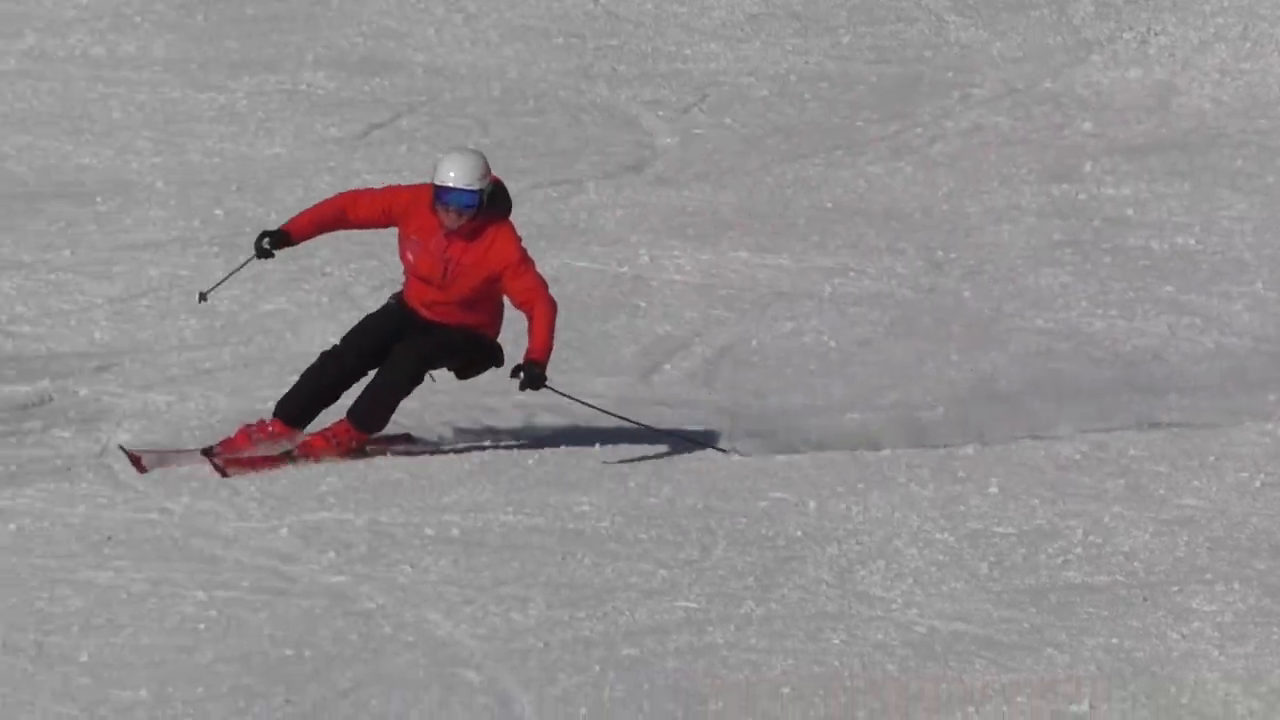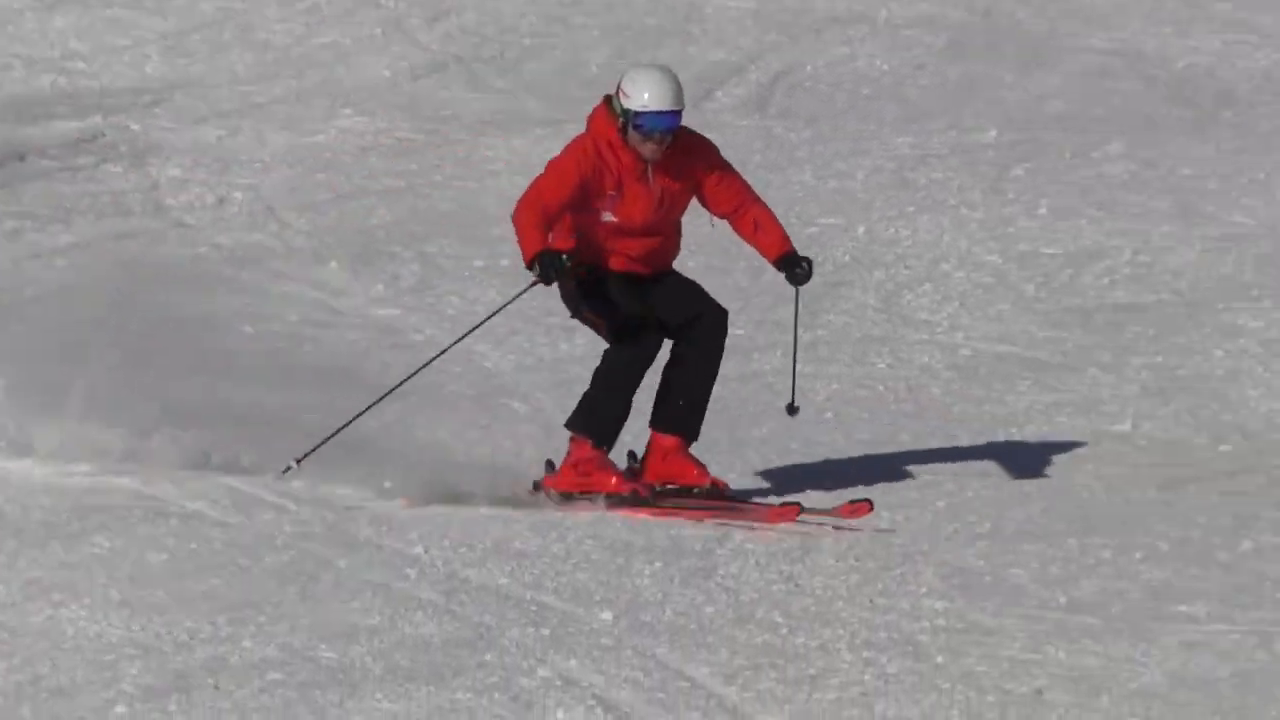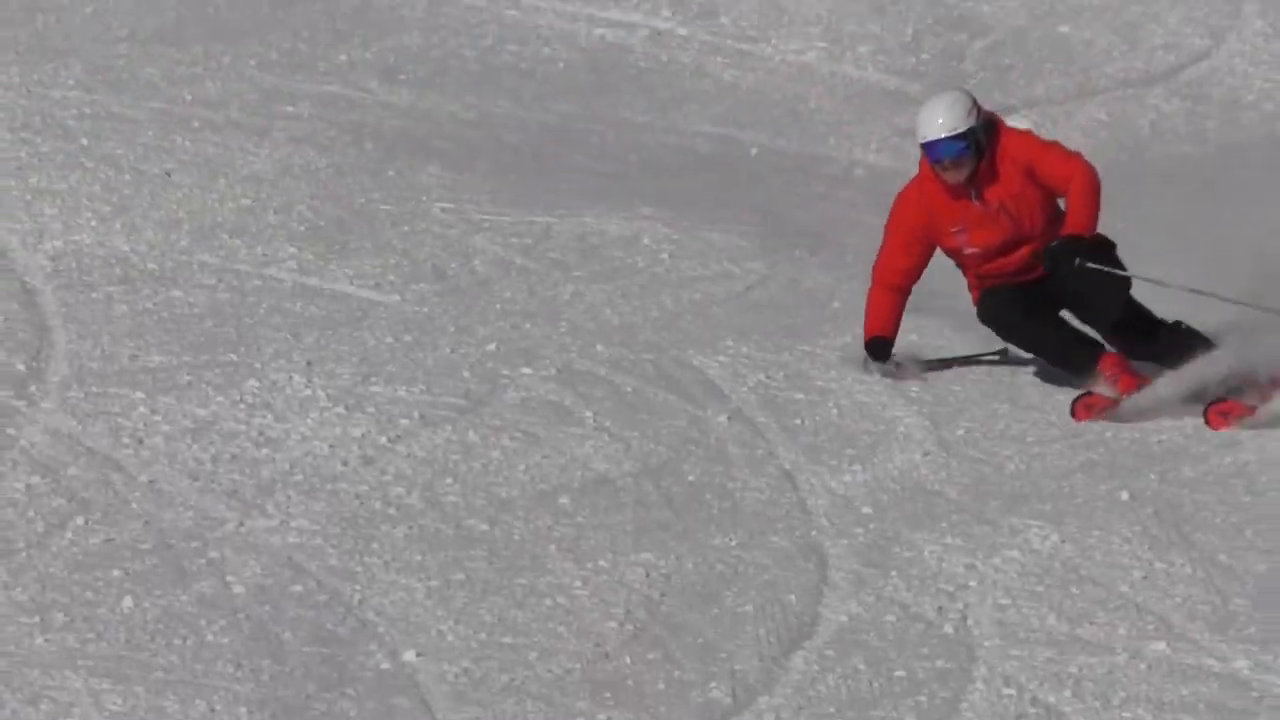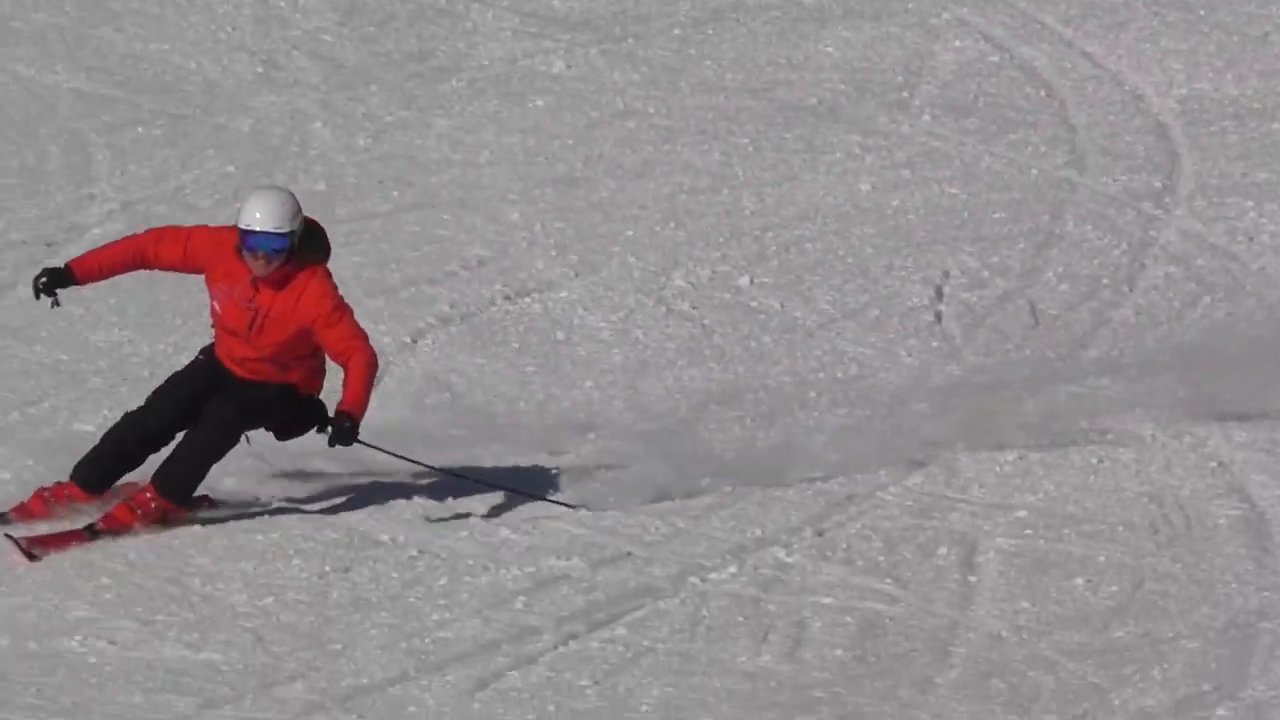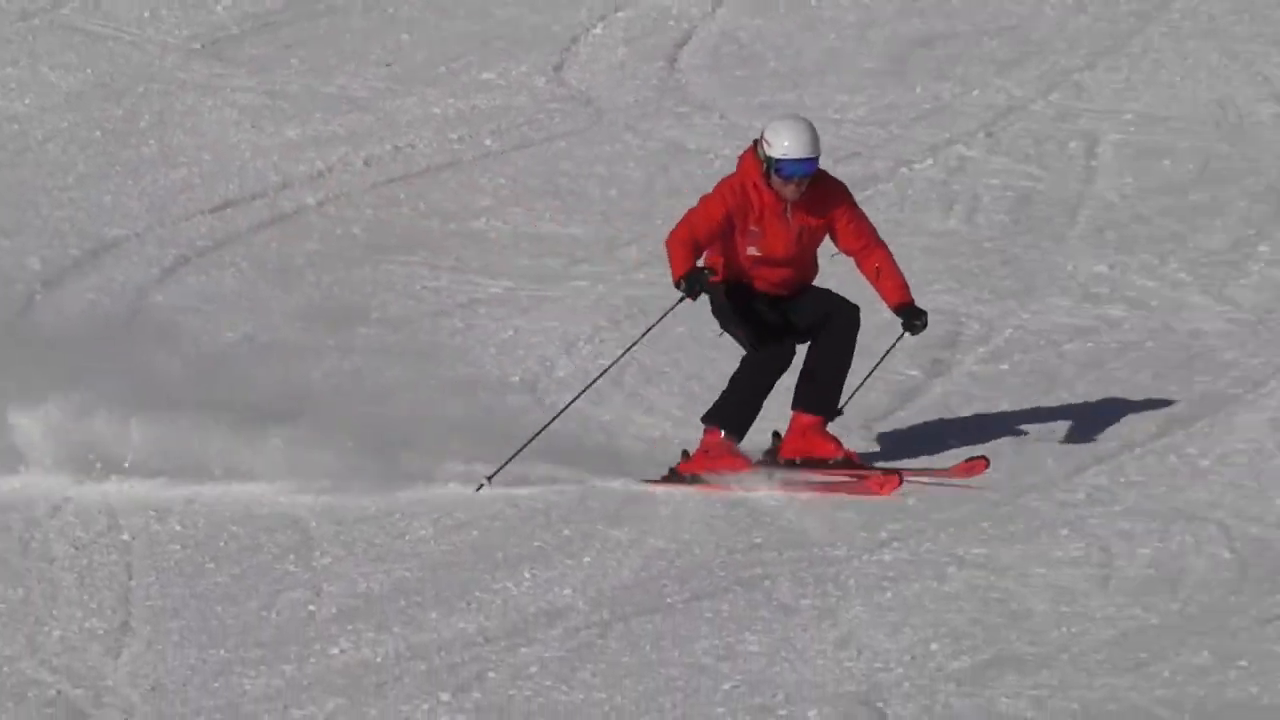
dt=1s
person 1, frame 1
left shoulder: (501, 244)
right shoulder: (415, 203)
left elbow: (539, 302)
right elbow: (351, 205)
left wrist: (536, 360)
right wrist: (287, 234)
left hip: (465, 333)
right hip: (413, 309)
left knee: (411, 355)
right knee: (345, 358)
left ankle: (349, 431)
right ankle: (275, 427)
person 1, frame 2
left shoulder: (691, 151)
right shoulder: (588, 154)
left elbow: (739, 201)
right elbow: (532, 209)
left wrist: (783, 254)
right wrist: (540, 255)
left hip: (652, 275)
right hip: (592, 275)
left knee: (710, 322)
right knee: (640, 338)
left ankle: (667, 455)
right ankle: (583, 459)
person 1, frame 3
left shoulder: (1017, 149)
right shoulder: (918, 203)
left elbow: (1080, 176)
right elbow: (892, 277)
left wrist: (1076, 236)
right wrist: (878, 340)
left hip: (1068, 267)
right hip: (1005, 290)
left knee: (1119, 318)
right knee: (997, 312)
right ankle: (1110, 370)
person 1, frame 4
left shoulder: (314, 291)
right shoulder: (221, 247)
left elbow: (359, 354)
right elbow: (151, 245)
left wrist: (349, 414)
right wrist: (72, 272)
left hip: (282, 390)
right hip: (225, 365)
left knee: (223, 416)
right knee: (151, 419)
left ankle: (158, 498)
right ankle: (74, 491)
person 1, frame 5
left shoulder: (828, 193)
right shoulder: (736, 193)
left elbow: (867, 247)
right elbow: (683, 237)
left wrist: (902, 303)
right wrist: (686, 274)
left hip: (793, 294)
right hip: (738, 293)
left knee: (844, 316)
right knee: (775, 351)
left ankle: (805, 434)
right ankle: (715, 444)
